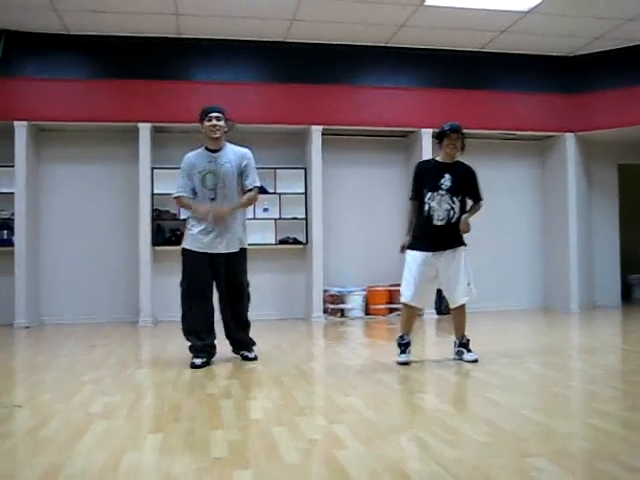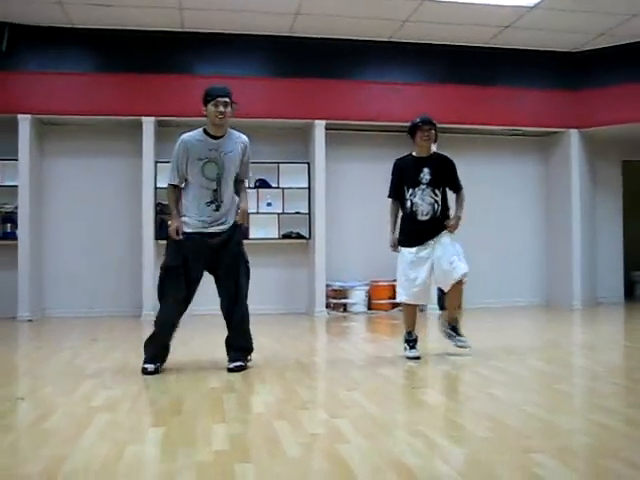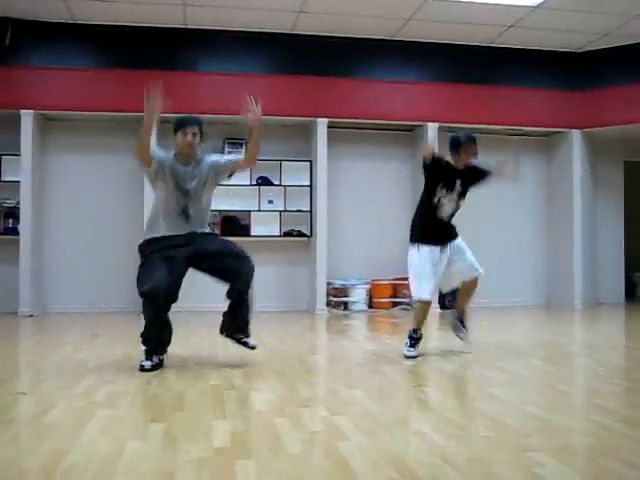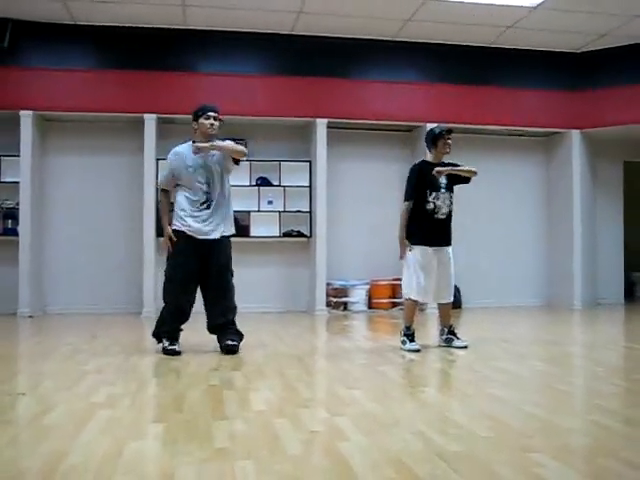
dt=1s
person 1, frame 1
left shoulder: (242, 155)
right shoulder: (190, 159)
left elbow: (253, 194)
right elbow: (181, 198)
left wrist: (230, 209)
right wrist: (200, 209)
left hip: (232, 241)
right hip: (197, 242)
left knee: (236, 295)
right knee: (196, 297)
left ankle: (242, 343)
right ankle: (202, 349)
person 1, frame 2
left shoulder: (241, 143)
right shoulder: (186, 142)
right elbow: (174, 184)
left wrist: (243, 202)
right wrist: (174, 217)
left hip: (228, 230)
right hip: (190, 230)
left knee: (235, 294)
right knee: (175, 293)
left ankle: (239, 352)
right ankle: (155, 354)
person 1, frame 3
left shoulder: (211, 165)
right shoulder: (160, 162)
left elbow: (248, 162)
right elbow: (142, 154)
left wrist: (254, 128)
right wrist: (150, 117)
left hip: (198, 237)
right hip: (162, 240)
left knee: (241, 266)
right knee: (155, 290)
left ankle: (236, 326)
right ankle: (154, 351)
person 1, frame 4
left shoulder: (222, 150)
right shoulder: (178, 154)
left elbow: (242, 152)
right elbow: (164, 190)
left wrist: (213, 146)
right wrist: (166, 224)
left hip: (218, 233)
right hip: (186, 232)
left knee: (220, 287)
right knee: (179, 287)
left ankle: (227, 334)
right ankle: (168, 335)
person 2, frame 1
left shoulder: (466, 172)
right shoulder: (423, 168)
left elbow: (477, 202)
right elbow: (415, 203)
left wrist: (467, 216)
right wrist: (409, 234)
left hip: (453, 243)
right hip: (422, 243)
left knee: (458, 296)
right knee: (411, 295)
left ankle: (461, 344)
right ankle: (404, 343)
person 2, frame 2
left shoulder: (444, 162)
right shoulder: (401, 165)
left elbow: (459, 191)
right elbow: (395, 201)
left wrist: (458, 215)
right wrist: (393, 232)
left hip: (440, 233)
right hip: (410, 238)
left knee: (457, 277)
right knee: (410, 292)
left ankle: (451, 324)
right ankle: (410, 340)
person 2, frame 3
left shoulder: (470, 172)
right shoulder: (439, 168)
left elbow: (491, 171)
right elbow: (427, 155)
right wrist: (430, 153)
left hip: (449, 237)
right hip: (424, 239)
left knee: (472, 275)
right knee: (425, 293)
left ankle: (459, 317)
right ankle: (414, 337)
person 2, frame 4
left shoulder: (448, 169)
right shoulder: (419, 169)
left elbow: (473, 173)
right elbow: (408, 204)
left wrist: (450, 170)
right wrist: (402, 236)
left hip: (443, 240)
right hip: (420, 241)
left knee: (445, 289)
right knee: (415, 289)
left ankle: (447, 333)
right ankle: (407, 334)
